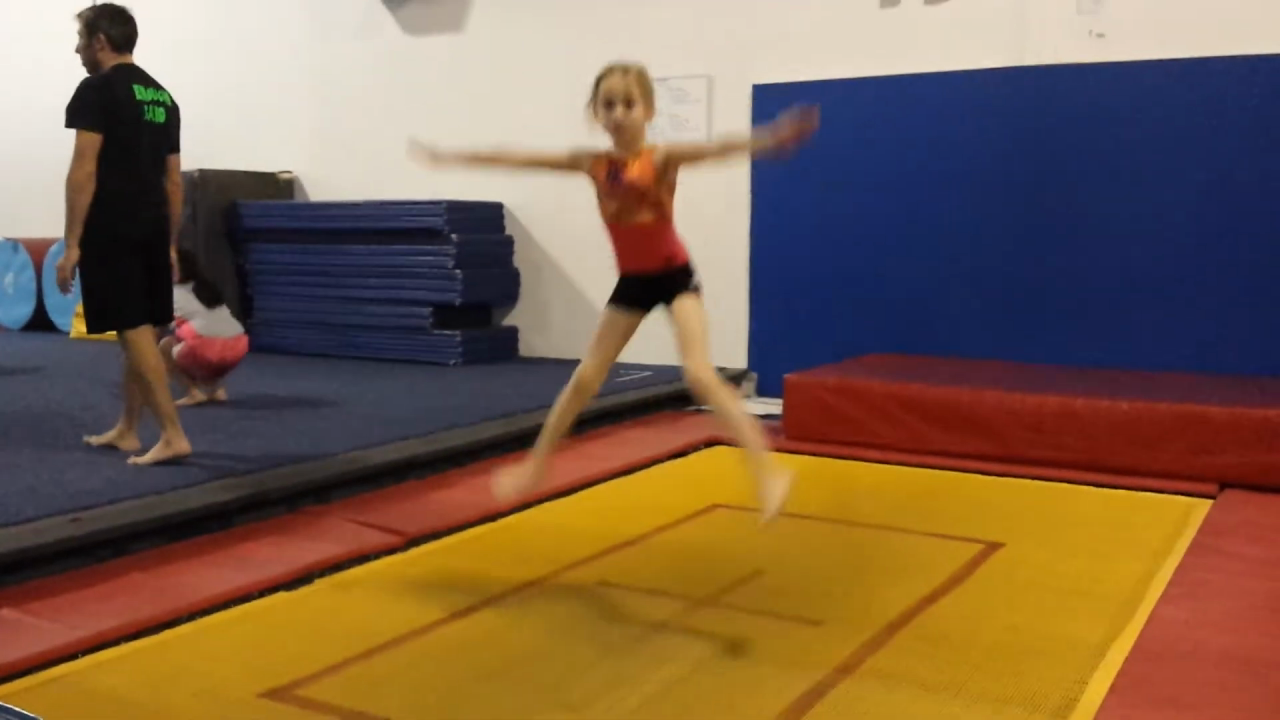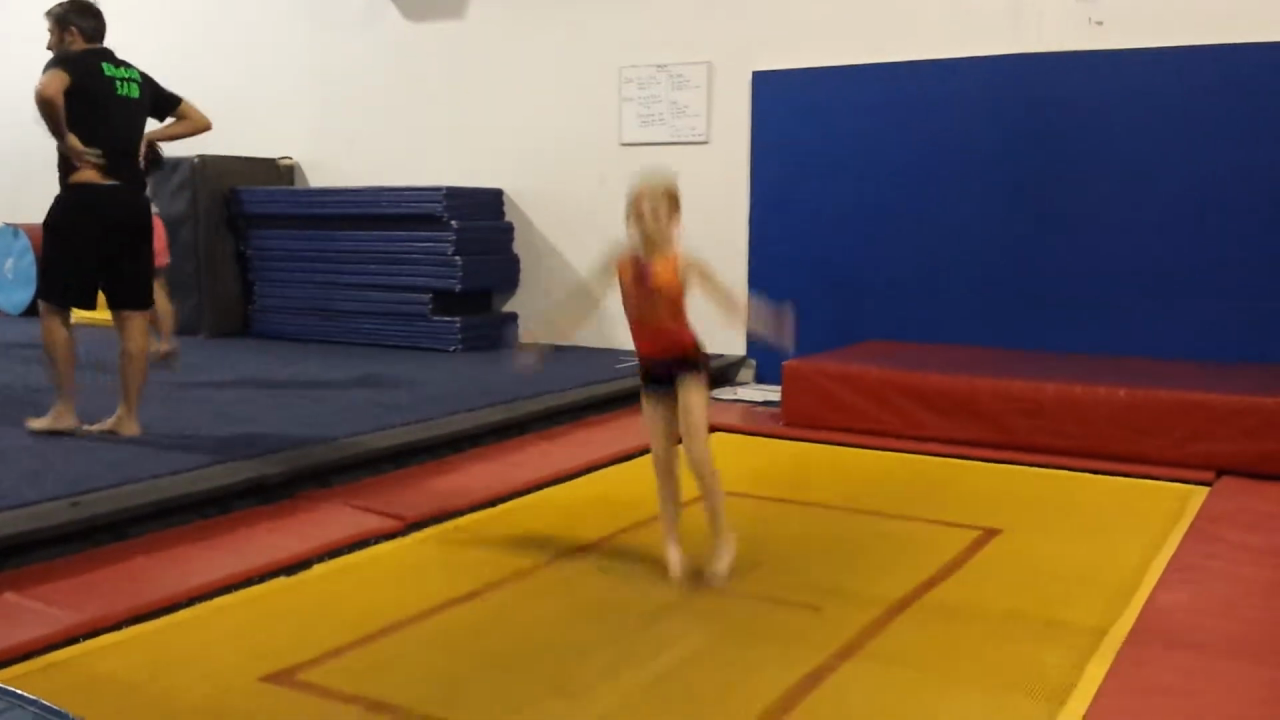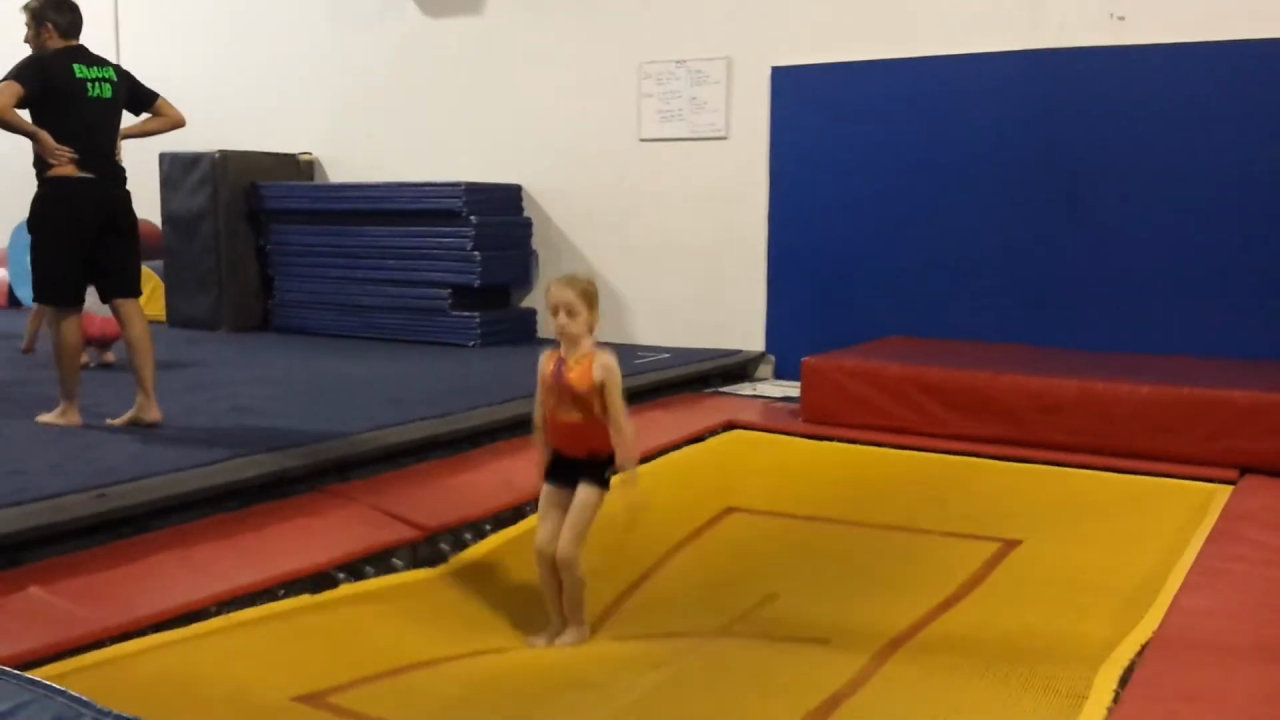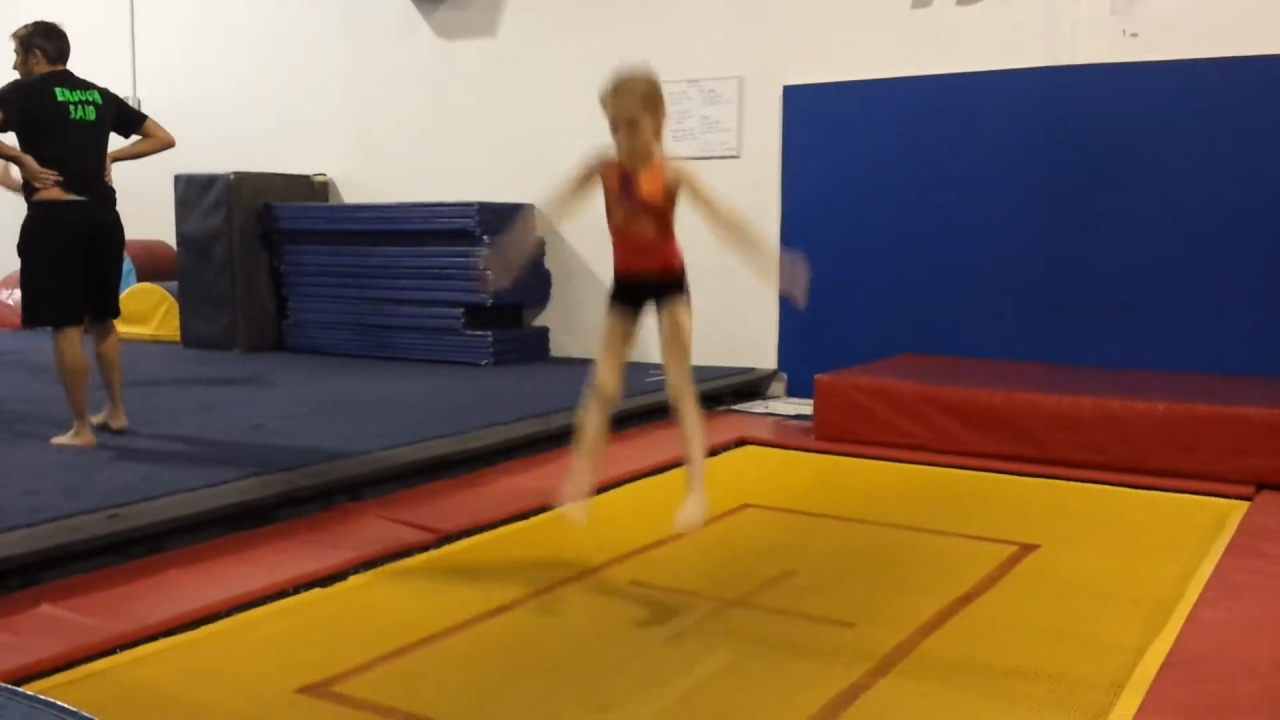
dt=0.7s
person 1, frame 1
left shoulder: (96, 90)
right shoulder: (163, 97)
left elbow: (83, 172)
left wrist: (72, 244)
right wrist: (171, 243)
left hip: (110, 229)
right hip: (150, 229)
left knee: (134, 332)
right knee: (138, 330)
left ankle: (172, 434)
right ankle: (126, 430)
person 1, frame 2
left shoulder: (70, 64)
right shoulder: (136, 76)
left elbow: (47, 92)
right elbow: (199, 121)
left wrist: (64, 135)
right wrist: (144, 138)
left hip: (85, 202)
right hip: (132, 203)
left knee: (53, 308)
right knee: (132, 314)
left ankle: (63, 409)
right ankle: (127, 417)
person 1, frame 3
left shoulder: (40, 66)
right shoulder: (113, 72)
right elbow: (173, 117)
left wrist: (36, 133)
right wrist: (120, 133)
left hip: (64, 196)
right hip: (112, 195)
left knee: (63, 308)
right knee: (126, 302)
left ankle: (68, 408)
right ankle: (147, 402)
person 1, frame 4
right shoulder: (100, 96)
right elbow: (162, 138)
right wrist: (110, 156)
left hip: (54, 219)
right hip: (102, 216)
left knee: (66, 327)
right knee: (101, 321)
left ankle: (82, 429)
right ankle: (114, 410)
person 2, frame 1
left shoulder: (663, 158)
right shoulder: (591, 162)
left elbow: (712, 149)
right elbow: (520, 158)
left wrist: (768, 140)
right wrist: (448, 156)
left hip: (674, 277)
right hip: (631, 282)
left knee: (699, 374)
right knee: (587, 377)
left ankle: (767, 469)
right ankle: (536, 464)
person 2, frame 2
left shoulder: (685, 265)
right shoulder: (621, 261)
left elbow: (728, 300)
right elbow: (585, 300)
left wrist: (766, 323)
left hip: (688, 362)
right hip: (651, 367)
left knee: (697, 455)
right knee: (663, 460)
left ankle: (723, 536)
right ankle: (673, 539)
person 2, frame 3
left shoulder: (603, 363)
right shoulder: (546, 362)
left elbow: (619, 421)
right elbow: (541, 418)
left wrist: (629, 467)
right wrist: (539, 464)
left hip: (594, 463)
right hip: (561, 461)
left knee: (565, 551)
right knee: (543, 545)
left ankle: (577, 624)
right ankle: (556, 621)
person 2, frame 4
left shoulder: (672, 173)
right shoulder: (603, 167)
left elbow: (722, 216)
right elbow: (555, 208)
left wrist: (771, 261)
right wrist: (513, 250)
left hip: (666, 280)
right hip: (625, 283)
left knee: (680, 387)
right knee: (603, 387)
left ankle: (696, 490)
right ankle: (579, 482)
